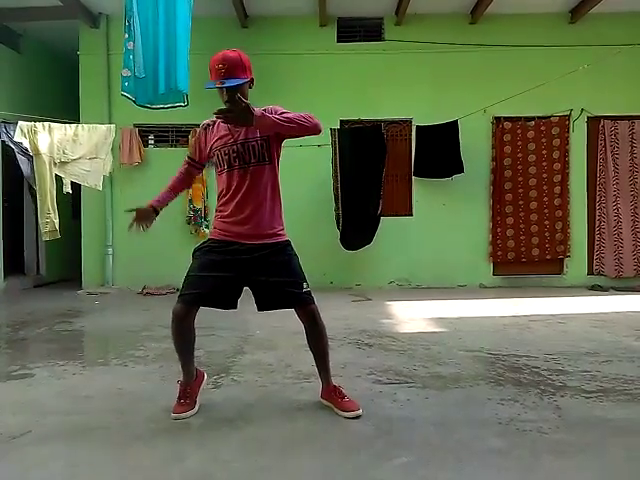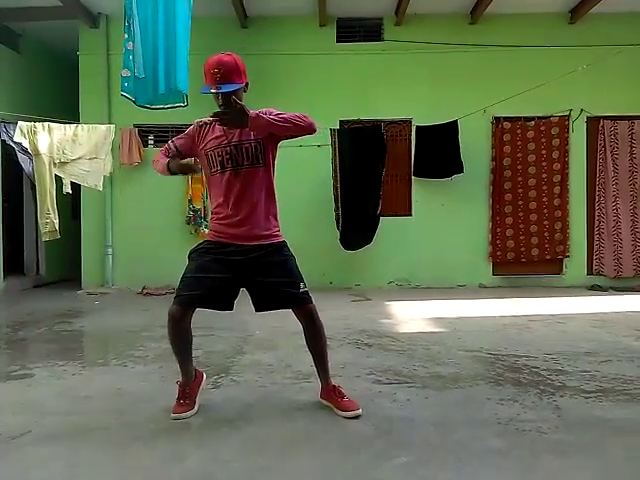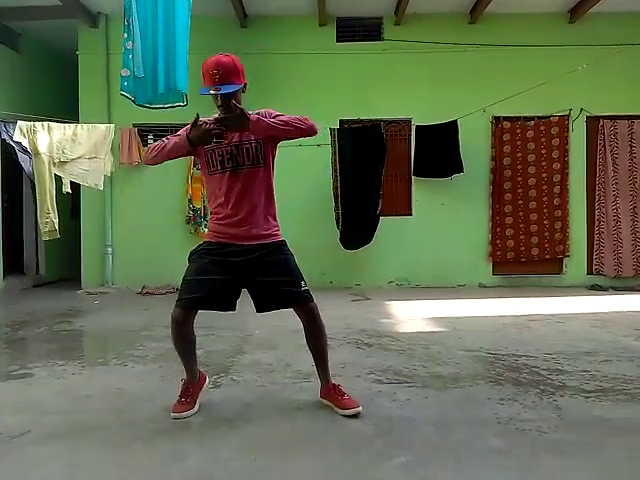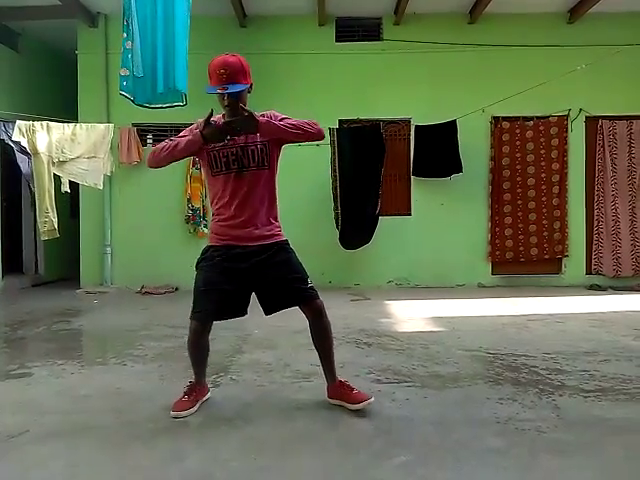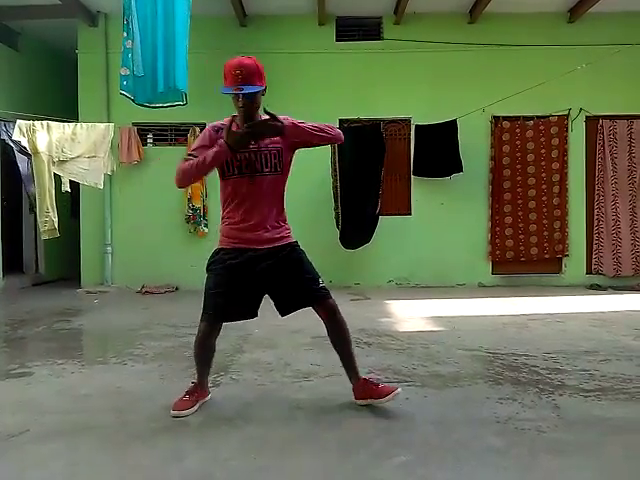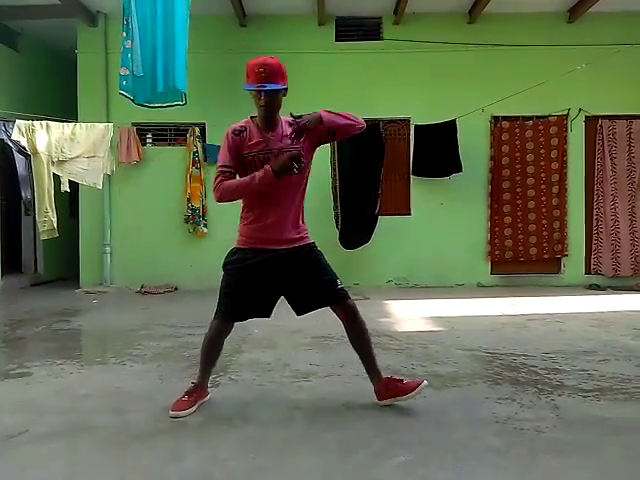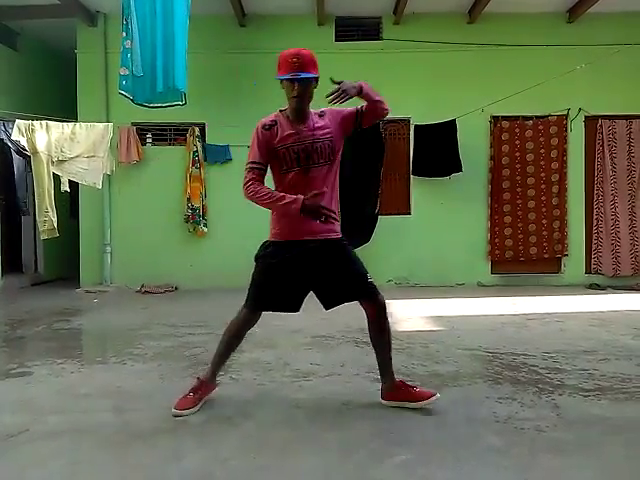
dt=0.1s
person 1, frame 1
left shoulder: (268, 117)
right shoulder: (208, 130)
left elbow: (312, 126)
right elbow: (187, 174)
left wrist: (255, 117)
right wrist: (156, 205)
left hip: (270, 241)
right hip: (222, 242)
left knee: (308, 309)
right knee: (181, 312)
left ankle: (328, 386)
right ankle: (191, 378)
person 1, frame 2
left shoulder: (265, 120)
right shoulder: (201, 130)
left elbow: (309, 125)
right elbow: (164, 153)
left wrist: (250, 118)
right wrist: (170, 165)
left hip: (266, 242)
right hip: (219, 243)
left knee: (307, 310)
right knee: (177, 313)
left ankle: (328, 387)
right ankle: (190, 379)
person 1, frame 3
left shoulder: (263, 121)
right shoulder: (198, 130)
left elbow: (309, 128)
right elbow: (151, 156)
left wrist: (250, 123)
right wrist: (189, 140)
left hip: (266, 242)
right hip: (219, 244)
left knee: (308, 309)
right knee: (182, 317)
left ankle: (328, 385)
right ankle: (194, 380)
person 1, frame 4
left shoulder: (270, 123)
right shoulder: (205, 129)
left elbow: (317, 132)
right elbow: (154, 159)
left wrist: (259, 125)
right wrist: (200, 136)
left hip: (270, 243)
right hip: (223, 247)
left knee: (315, 306)
right knee: (199, 324)
left ankle: (335, 384)
right ankle: (198, 384)
person 1, frame 5
left shoulder: (283, 130)
right shoulder: (216, 133)
left elbow: (335, 135)
right elbow: (182, 177)
left wrist: (280, 125)
right wrist: (226, 146)
left hip: (280, 246)
right hip: (234, 250)
left knee: (328, 307)
right knee: (210, 324)
left ankle: (360, 384)
right ankle: (200, 385)
person 1, frame 6
left shoulder: (305, 128)
right shoulder: (236, 134)
left elbow: (358, 125)
right elbow: (221, 191)
left wrist: (318, 118)
right wrist: (271, 170)
left hip: (297, 246)
right hip: (251, 250)
left knee: (347, 307)
right knee: (222, 323)
left ankle: (381, 383)
right ankle: (200, 385)
person 1, frame 7
left shoulder: (335, 120)
right shoulder: (267, 129)
left elbow: (381, 111)
right elbow: (252, 186)
left wrist: (361, 89)
right wrist: (298, 204)
left hip: (329, 240)
right hip: (286, 242)
left knee: (375, 304)
right knee: (249, 314)
left ankle: (390, 384)
right ankle: (208, 380)
